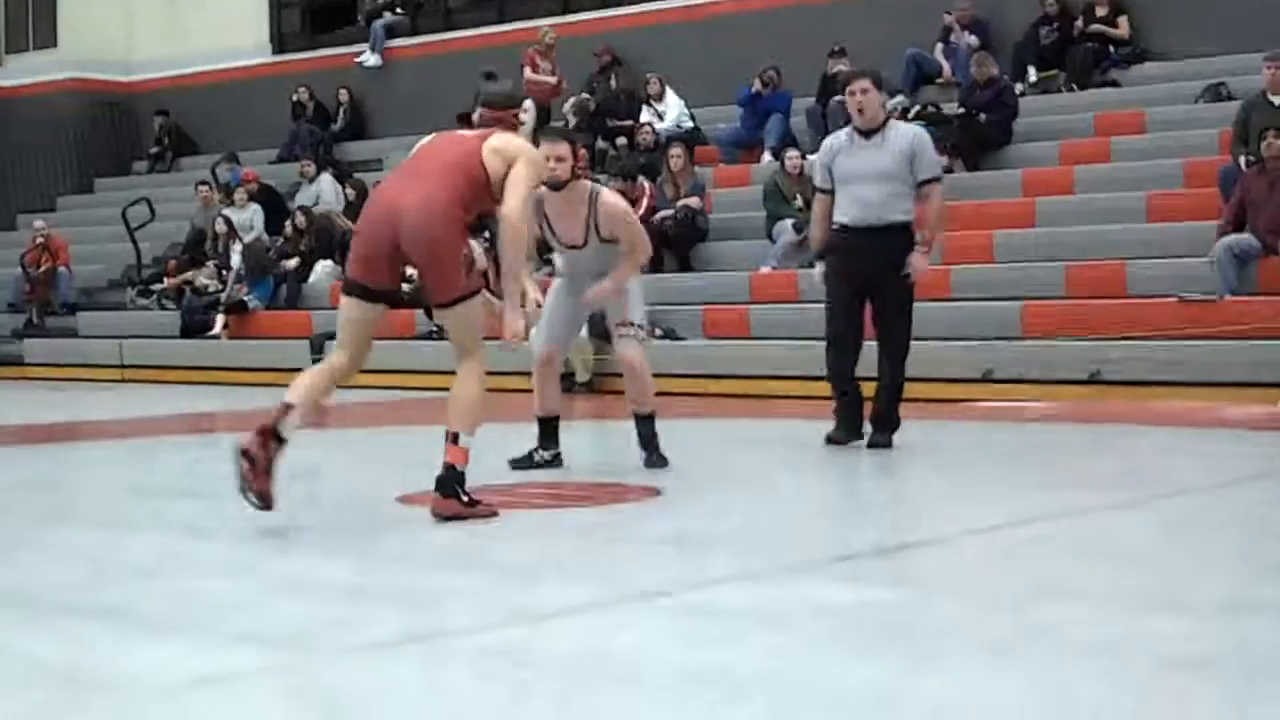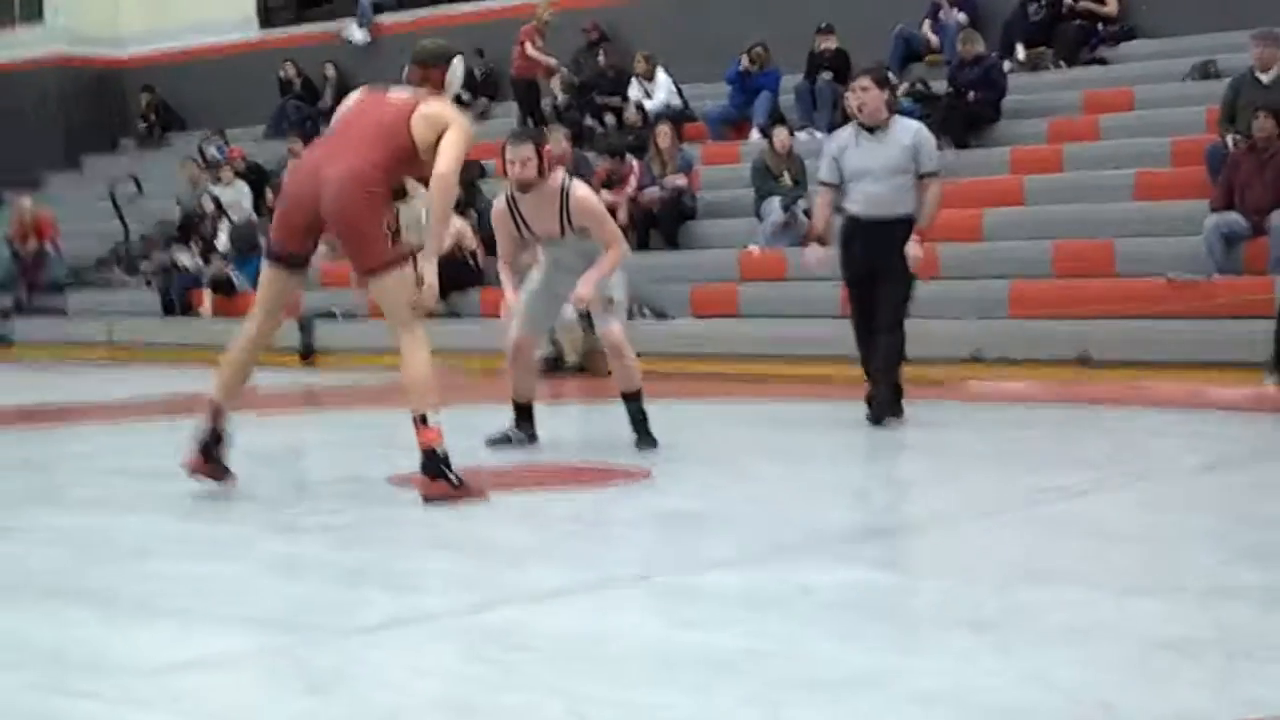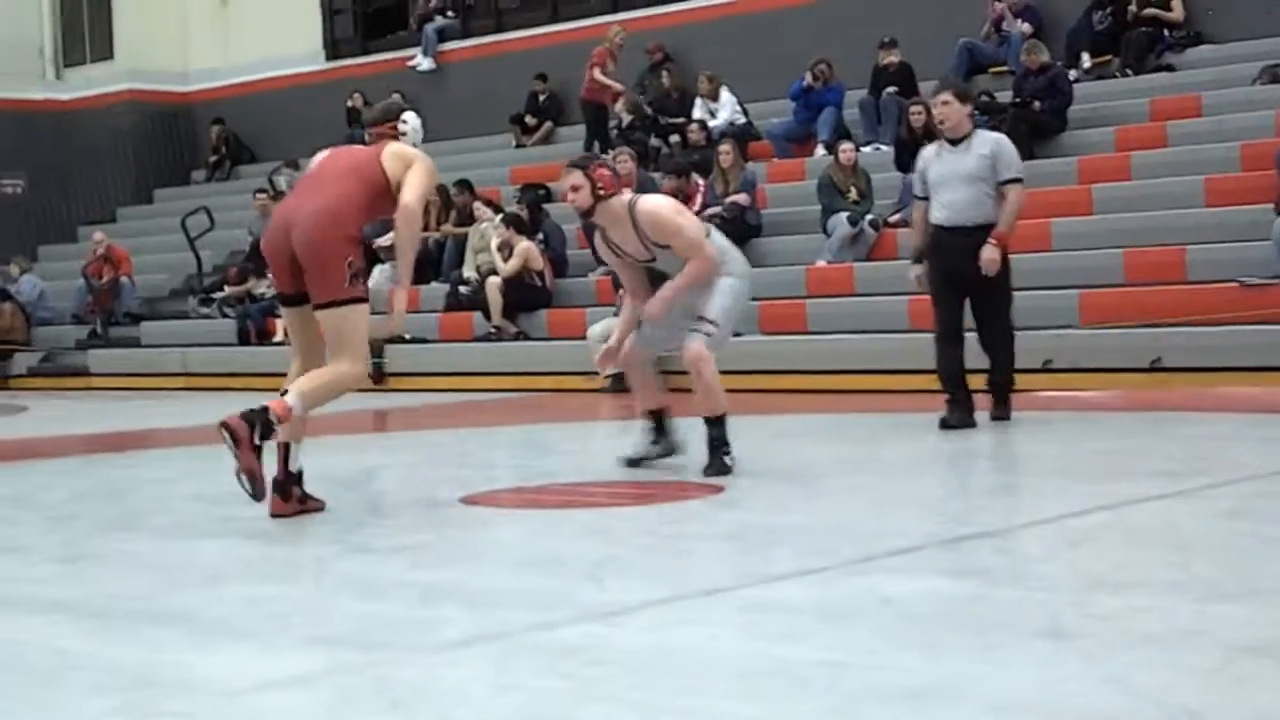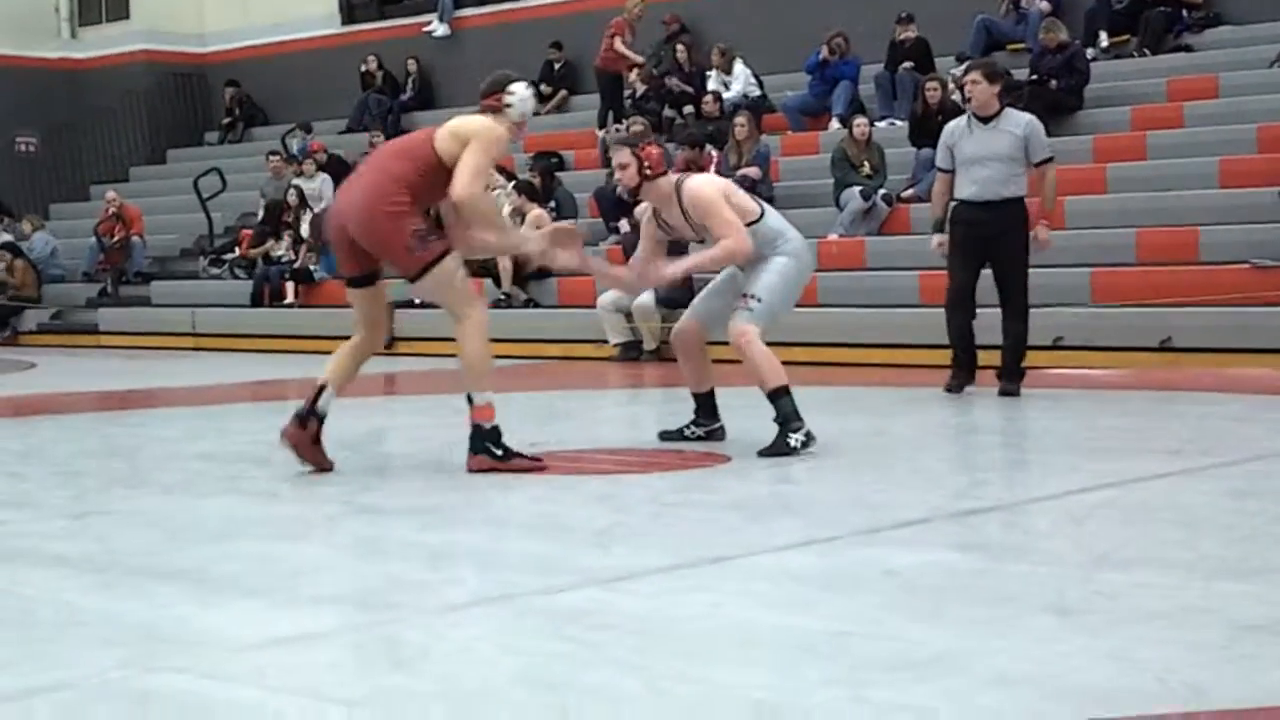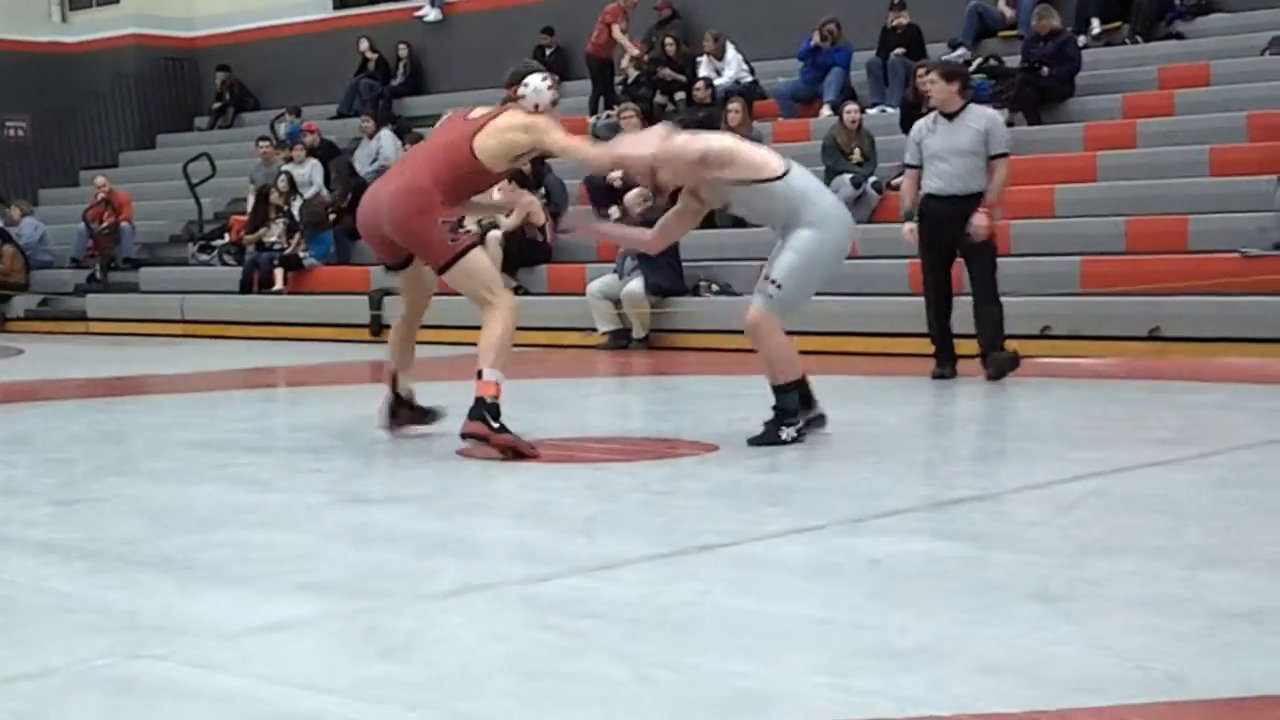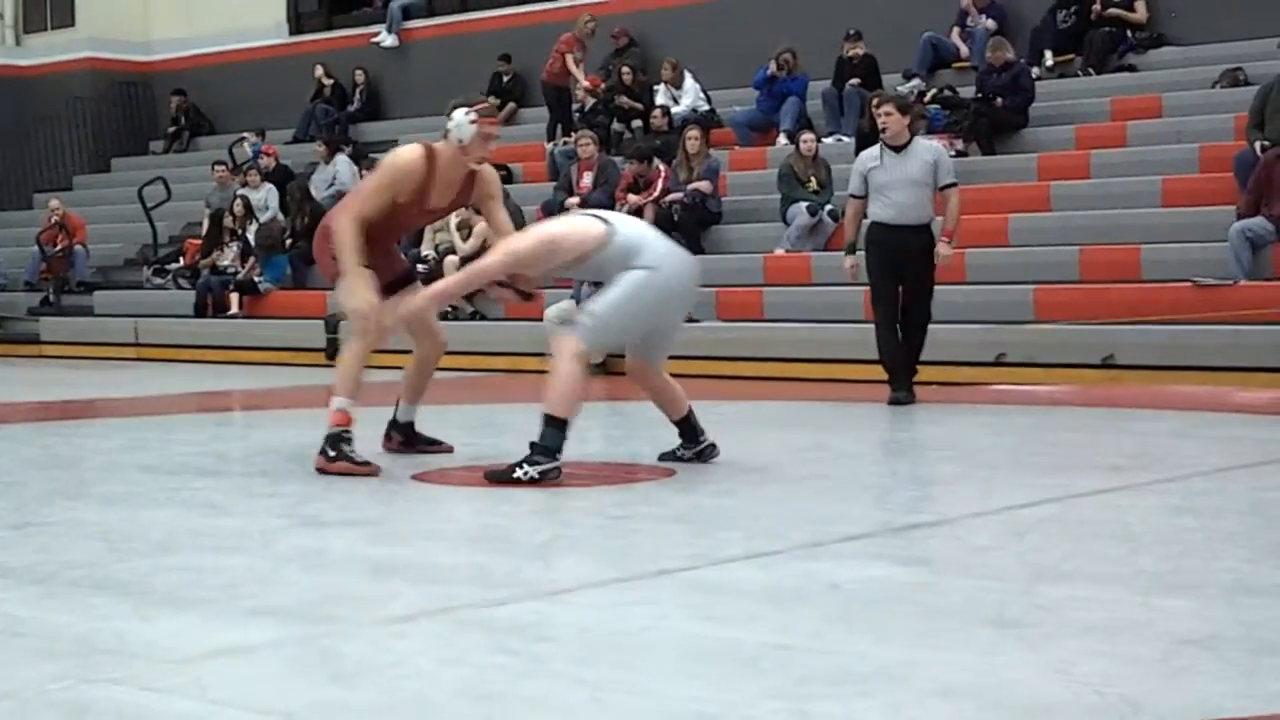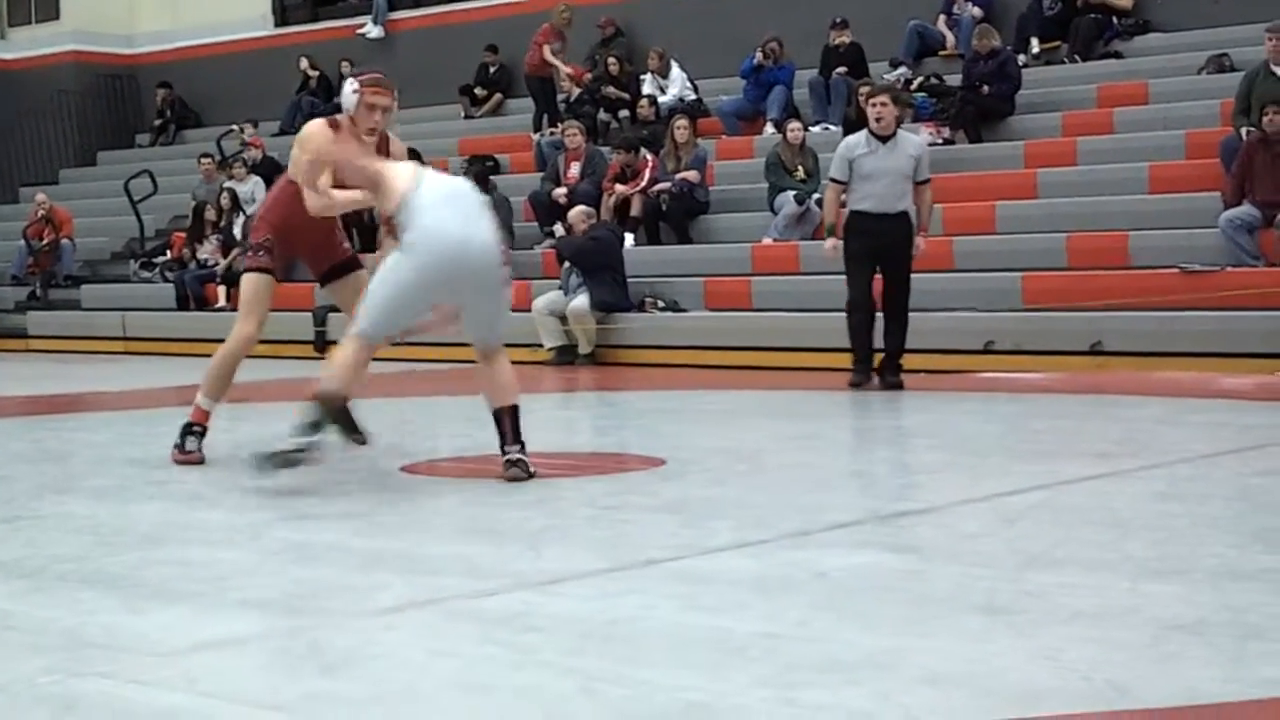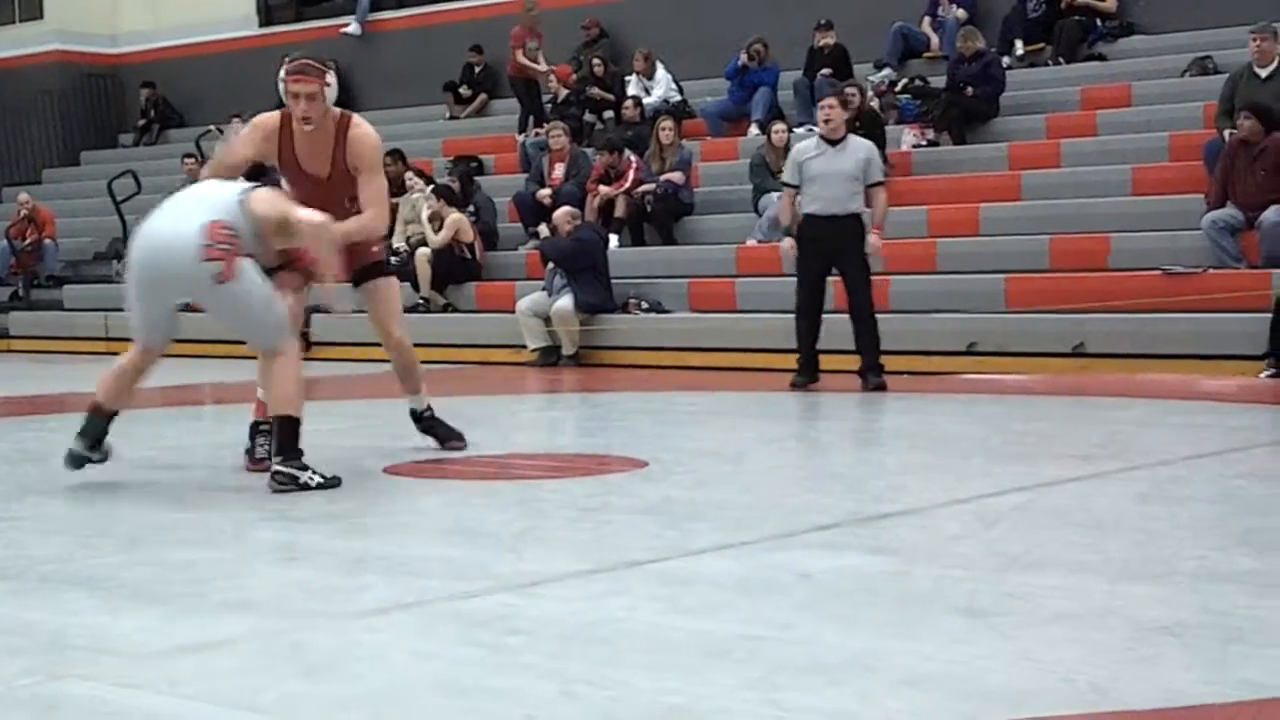
dt=0.5s
person 1, frame 1
left shoulder: (433, 140)
right shoulder: (523, 151)
right elbow: (513, 216)
left wrist: (478, 302)
right wrist: (512, 306)
left hip: (379, 212)
right hip: (434, 221)
left knee: (345, 358)
right knee: (470, 357)
left ankle: (267, 440)
right ankle: (451, 488)
person 1, frame 2
left shoulder: (360, 96)
right shoulder: (452, 118)
right elbow: (444, 175)
right wrist: (430, 259)
left hip: (303, 180)
right hip: (354, 192)
left knee: (262, 321)
right knee: (410, 330)
left ankle: (209, 445)
right ankle: (435, 468)
person 1, frame 3
left shoulder: (331, 154)
right shoulder: (419, 161)
right elbow: (409, 206)
right wrist: (402, 287)
left hip: (281, 224)
right hip: (328, 228)
left knee: (308, 360)
right knee: (351, 366)
left ankle: (287, 487)
right ankle: (256, 423)
person 1, frame 4
left shoulder: (455, 138)
right shoulder: (491, 132)
left elbow: (461, 239)
right elbow: (465, 195)
left wrist: (533, 245)
right wrist: (517, 239)
left hip: (345, 210)
right hip: (383, 208)
left knee: (371, 334)
right knee: (471, 312)
left ankle: (308, 421)
right ankle: (486, 443)
person 1, frame 5
left shoulder: (466, 117)
right shoulder: (528, 126)
right elbow: (596, 157)
left wrist: (472, 197)
left hip: (375, 205)
right hip: (417, 209)
left knee: (417, 298)
right knee: (501, 304)
left ankle: (399, 402)
right ankle: (485, 416)
person 1, frame 6
left shoulder: (483, 179)
right shoulder: (409, 162)
left elbow: (506, 239)
right elbow: (345, 217)
right wrist: (355, 278)
left hip: (379, 247)
right hip: (341, 239)
left knee: (433, 342)
right knee: (370, 327)
left ankle: (401, 430)
right ankle: (334, 443)
person 1, frame 7
left shoulder: (392, 149)
right shoulder: (317, 134)
right elbow: (317, 203)
right wrist: (373, 195)
left hip: (323, 233)
right hip: (276, 230)
right knee: (248, 332)
right ankle: (194, 426)
person 1, frame 8
left shoulder: (360, 136)
right shoulder: (267, 128)
left elbow: (378, 219)
right elbow: (212, 180)
left hip: (357, 232)
left knee: (396, 337)
left ankle: (423, 415)
right ankle: (263, 427)
person 2, frame 1
left shoulder: (913, 139)
right shoulder: (832, 146)
left elbow: (933, 197)
right elbow: (822, 203)
left wrist: (924, 248)
right wrist: (819, 254)
left hip: (894, 244)
right hip: (845, 245)
left knee: (893, 341)
right knee: (840, 336)
left ankle: (884, 424)
right ankle: (848, 419)
person 2, frame 2
left shoulder: (915, 134)
right shoulder: (839, 142)
left elbow: (931, 188)
right elbow: (826, 194)
left wrist: (918, 237)
right wrist: (816, 239)
left hip: (898, 235)
right hip: (856, 236)
left knee: (889, 320)
right knee: (864, 321)
left ankle: (881, 396)
right ankle: (888, 394)
person 2, frame 3
left shoulder: (996, 144)
right shoulder: (927, 156)
left elbow: (1014, 196)
right elbow: (921, 210)
left wrist: (996, 242)
right wrist: (918, 258)
left hip: (985, 243)
right hip: (942, 246)
left knee: (995, 328)
right knee: (947, 330)
left ankle: (1001, 398)
right ankle: (959, 406)
person 2, frame 4
left shoulder: (1025, 125)
right shoulder: (953, 130)
left elbow: (1047, 174)
right elbow: (943, 182)
left wrist: (1044, 221)
right wrist: (938, 227)
left hip: (1009, 217)
right hip: (966, 218)
left knee: (1014, 299)
right knee: (958, 295)
left ankle: (1010, 375)
right ankle: (962, 368)
person 2, frame 5
left shoulder: (988, 119)
right shoulder: (920, 128)
left elbow: (1000, 169)
right elbow: (911, 177)
left wrist: (985, 211)
right wrist: (908, 217)
left hip: (975, 211)
right hip: (933, 211)
left knee: (984, 282)
right knee: (935, 288)
left ankle: (994, 353)
right ankle: (945, 359)
person 2, frame 6
left shoulder: (933, 152)
right shoulder: (866, 159)
left elbow: (952, 198)
right elbow: (855, 207)
left wrist: (946, 239)
right wrist: (850, 249)
left hip: (920, 239)
right hip: (881, 239)
left knee: (917, 315)
right knee: (885, 315)
left ankle: (906, 376)
right ankle: (898, 383)
person 2, frame 7
left shoulder: (915, 146)
right shoulder: (850, 146)
left elbow: (923, 191)
right elbow: (833, 192)
left wrist: (922, 231)
right wrist: (831, 233)
left hip: (898, 227)
right hip: (860, 226)
left knee: (897, 301)
right knee: (860, 299)
left ankle: (891, 367)
right ankle: (861, 364)
person 2, frame 8
left shoulder: (865, 149)
right shoulder: (801, 151)
left elbow: (878, 194)
right elbow: (788, 197)
left wrist: (875, 230)
right wrist: (787, 233)
left hip: (849, 229)
right hip: (812, 230)
left knee: (861, 302)
right knee: (807, 304)
left ankle: (871, 370)
right ankle: (806, 368)
person 3, frame 1
left shoulder: (608, 204)
right shoulder: (533, 207)
left elbow: (642, 250)
left wrist: (609, 286)
left hip: (618, 278)
right hip: (571, 280)
left knee: (630, 360)
right knee: (544, 356)
left ankle: (649, 443)
right ankle: (547, 447)
person 3, frame 2
left shoulder: (579, 197)
right shoulder: (503, 209)
left elbow: (617, 247)
right elbow: (506, 260)
left wrist: (590, 281)
right wrist: (510, 293)
left hip: (598, 267)
right hip: (552, 270)
left knee: (613, 337)
right knee: (518, 345)
left ankle: (640, 423)
right ankle: (523, 426)
person 3, frame 3
left shoulder: (650, 210)
right shoulder: (604, 241)
left elbow: (706, 258)
right elbow: (638, 295)
left wrist: (662, 297)
right wrist: (617, 340)
left hip: (724, 274)
right hip: (687, 284)
left knee: (695, 355)
right knee: (631, 356)
left ankle: (720, 448)
right ankle: (660, 435)
person 3, frame 4
left shoulder: (696, 191)
right shoulder: (653, 219)
left elbow: (739, 245)
right elbow: (635, 281)
left wrist: (680, 267)
right wrist: (589, 264)
left hip: (784, 255)
right hip: (748, 264)
left knee: (742, 333)
right knee: (684, 335)
left ankle: (794, 427)
right ankle: (707, 420)
person 3, frame 5
left shoulder: (699, 150)
right shoulder: (696, 194)
left elbow: (648, 153)
right elbow: (655, 242)
left wrist: (630, 147)
right wrist: (599, 229)
left hip: (821, 225)
right hip: (805, 227)
left knee: (760, 321)
right knee: (760, 321)
left ankle: (792, 419)
right ankle: (805, 408)
person 3, frame 6
left shoulder: (525, 246)
right shoulder: (557, 234)
left elbow: (454, 286)
left wrist: (407, 308)
left hip: (659, 272)
right hip: (680, 266)
left knee: (570, 351)
right knee: (643, 369)
left ankle: (544, 458)
right ankle: (696, 443)
person 3, frame 7
left shoulder: (394, 176)
right shoulder: (466, 190)
left elbow: (339, 149)
right wrist: (447, 312)
left hip: (428, 250)
right hip: (486, 256)
left knee: (360, 342)
right knee: (491, 352)
left ankle: (307, 435)
right ankle: (514, 450)
person 3, frame 8
left shoulder: (217, 191)
right shoulder: (287, 215)
right elbow: (318, 224)
left hip: (148, 248)
right hip: (206, 251)
left knee: (147, 349)
right knee: (283, 351)
left ankle: (88, 442)
right ankle: (287, 462)
